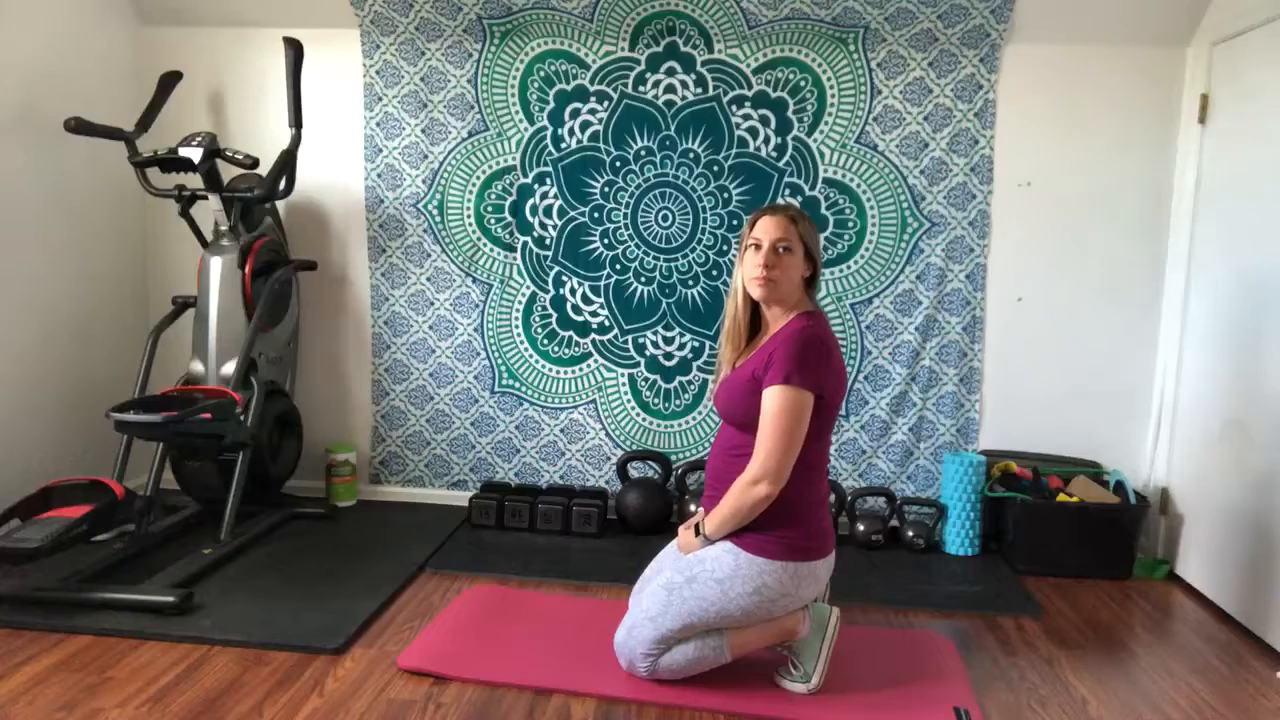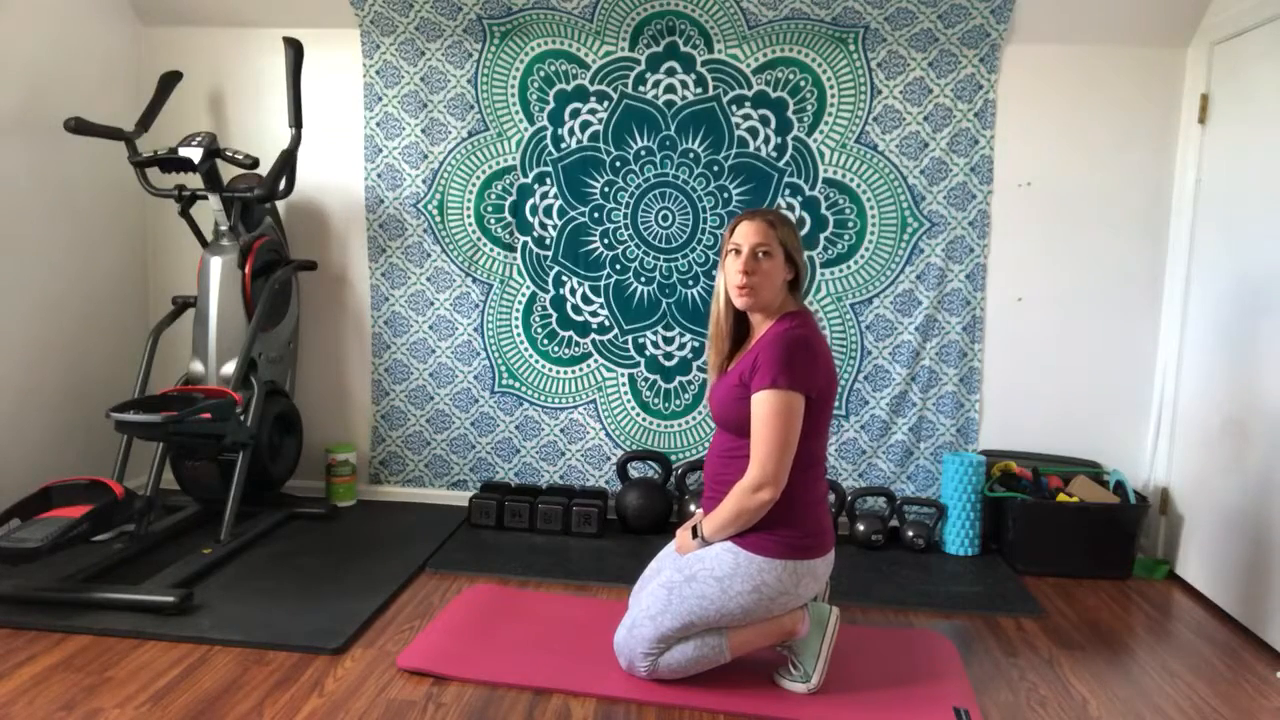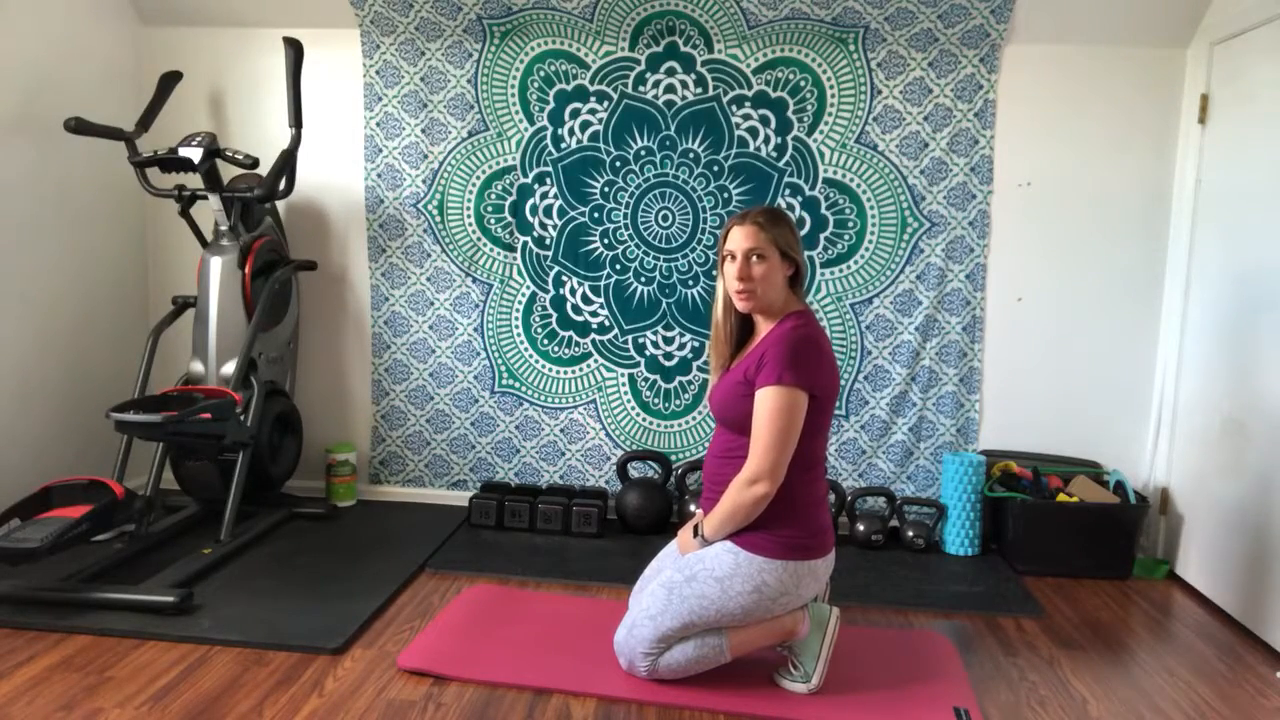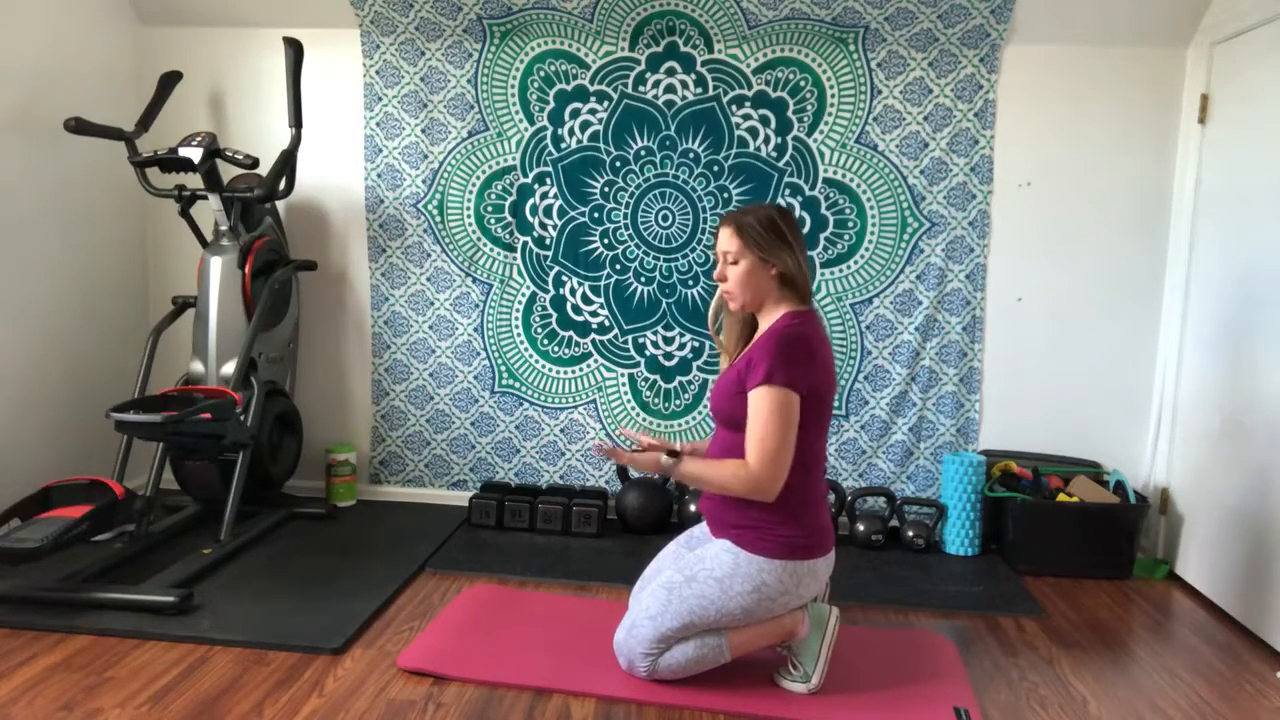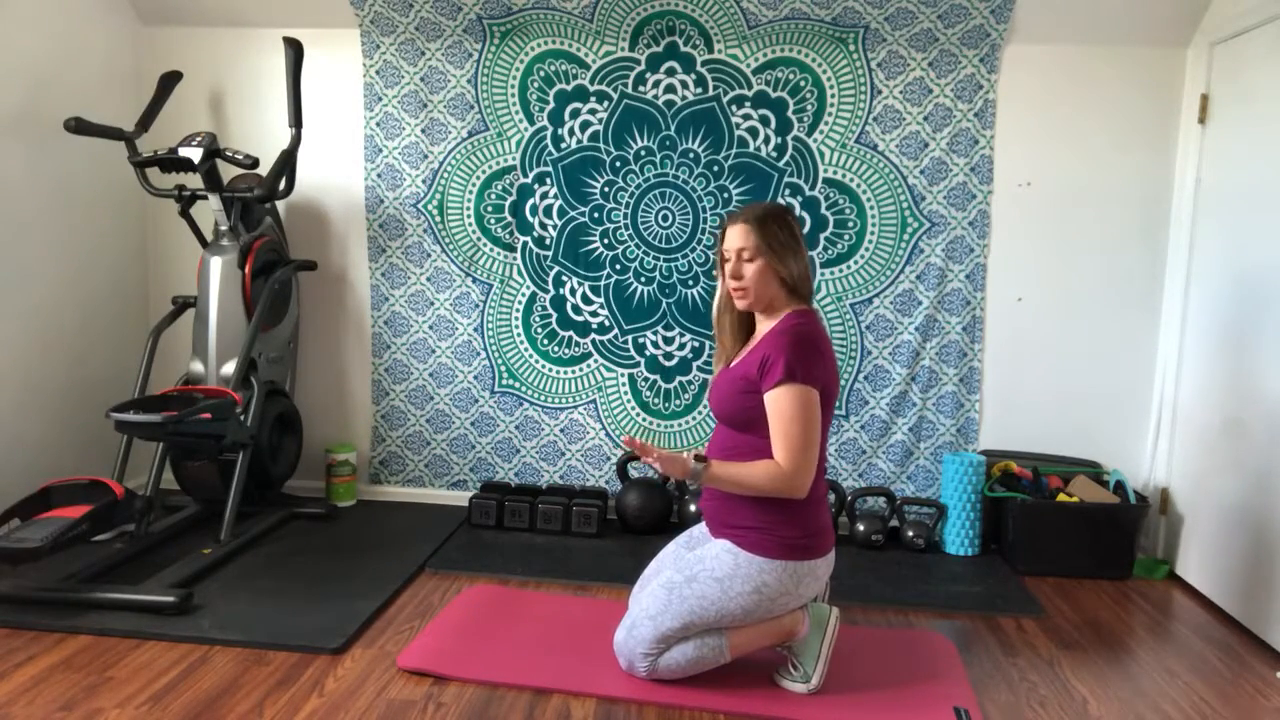
dt=1s
person 1, frame 1
left shoulder: (801, 342)
right shoulder: (765, 333)
left elbow: (765, 479)
left wrist: (703, 533)
right wrist: (706, 517)
left hip: (769, 552)
right hip: (747, 532)
left knee: (635, 649)
right knee: (642, 604)
left ankle: (792, 625)
right ankle: (788, 606)
person 1, frame 2
left shoulder: (786, 344)
right shoulder: (761, 334)
left elbow: (764, 484)
left wrist: (702, 534)
right wrist: (704, 518)
left hip: (770, 551)
right hip: (751, 533)
left knee: (636, 649)
right knee: (642, 604)
left ankle: (793, 622)
right ankle: (789, 602)
person 1, frame 3
left shoulder: (792, 343)
right shoulder: (763, 334)
left elbow: (761, 479)
left wrist: (703, 534)
right wrist: (703, 520)
left hip: (769, 552)
right hip: (747, 532)
left knee: (635, 649)
right knee: (642, 604)
left ankle: (793, 622)
right ankle: (790, 602)
person 1, frame 4
left shoulder: (784, 343)
right shoulder: (782, 331)
left elbow: (761, 479)
left wrist: (666, 464)
right wrist: (672, 452)
left hip: (770, 553)
right hip: (739, 533)
left knee: (636, 649)
right knee: (642, 605)
left ankle: (794, 622)
right ankle: (787, 601)
person 1, frame 5
left shoulder: (793, 342)
right shoulder: (766, 333)
left elbow: (792, 476)
left wrist: (691, 469)
right wrist: (679, 458)
left hip: (769, 554)
right hip: (736, 532)
left knee: (635, 649)
right knee: (642, 606)
left ankle: (794, 624)
right ankle: (787, 603)
